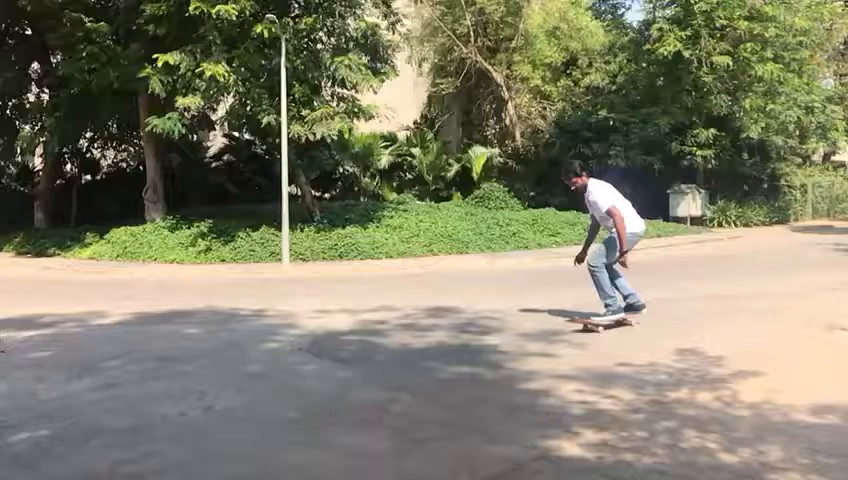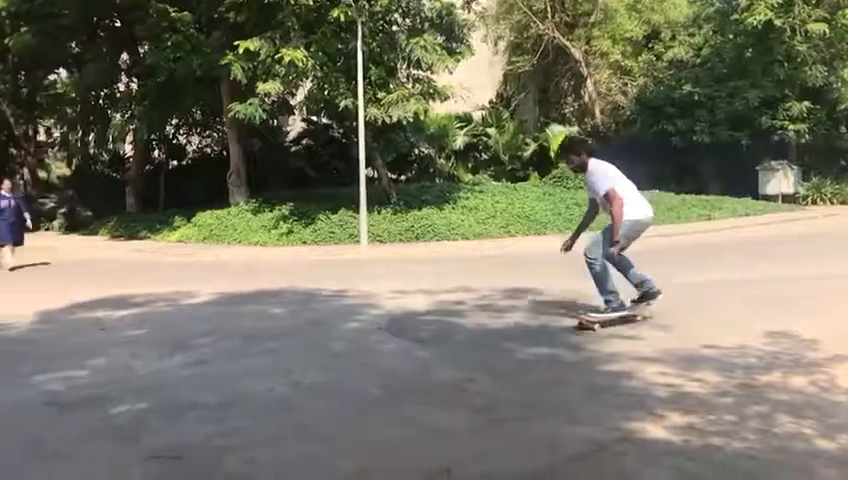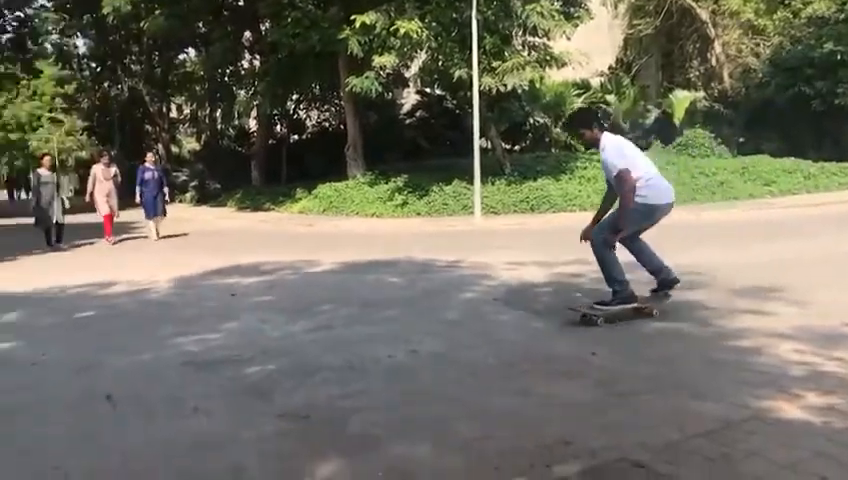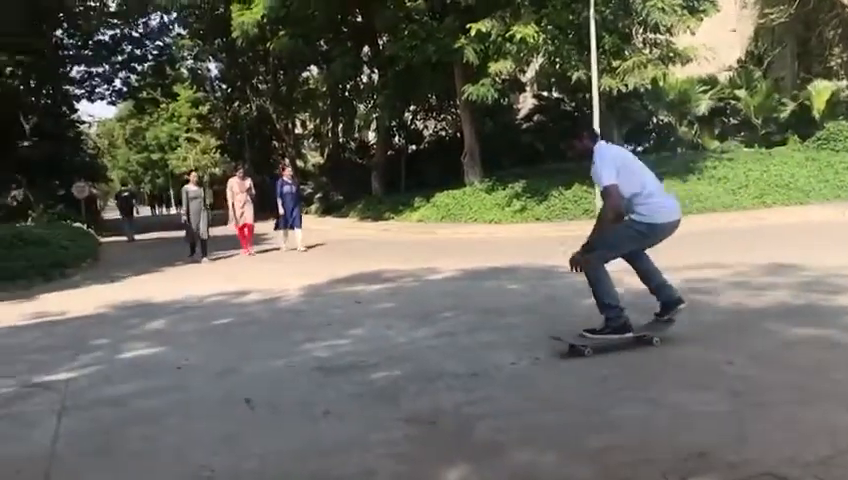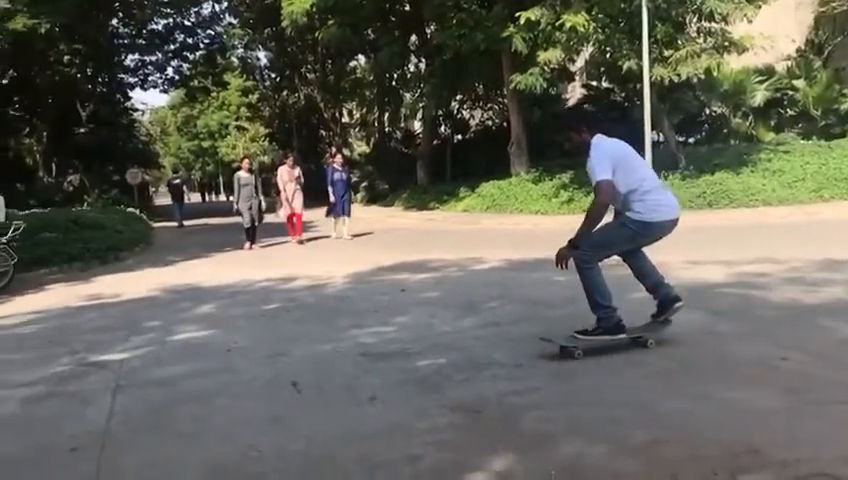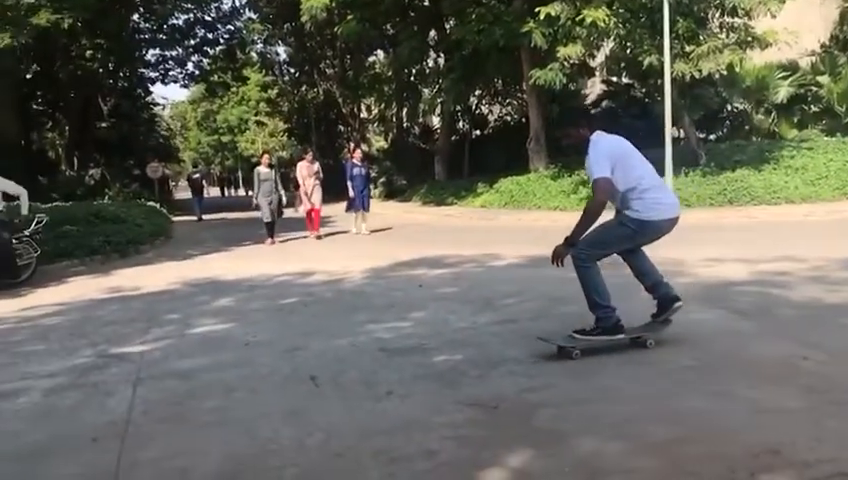
dt=0.4s
person 1, frame 1
left shoulder: (597, 192)
right shoulder: (589, 193)
left elbow: (618, 218)
right elbow: (595, 224)
left wrist: (624, 251)
right wrist: (584, 250)
left hip: (630, 229)
right hip: (630, 229)
left knee: (595, 263)
right knee: (604, 264)
left ankle: (613, 308)
right ankle: (634, 302)
person 1, frame 2
left shoulder: (596, 173)
right shoulder: (592, 174)
left elbow: (616, 203)
right elbow: (592, 210)
left wrist: (615, 241)
right wrist: (574, 237)
left hip: (633, 216)
right hip: (641, 215)
left knee: (592, 254)
right knee: (610, 253)
left ankle: (613, 304)
right ankle: (648, 288)
person 1, frame 3
left shoulder: (609, 150)
right shoulder: (611, 144)
left elbow: (627, 186)
right elbow: (613, 190)
left wrist: (617, 228)
right wrist: (594, 222)
left hip: (650, 200)
right hip: (663, 197)
left knee: (599, 237)
right knee: (627, 235)
left ankle: (622, 294)
right ankle: (665, 277)
person 1, frame 4
left shoulder: (601, 160)
right shoulder: (611, 152)
left elbow: (612, 205)
left wrist: (586, 249)
right wrist: (615, 239)
left hip: (651, 219)
right hip: (670, 215)
left knee: (591, 259)
right knee: (628, 247)
left ankle: (616, 322)
right ankle: (669, 298)
person 1, frame 5
left shoulder: (597, 154)
right shoulder: (611, 145)
left elbow: (602, 201)
left wrist: (573, 245)
right wrist: (613, 237)
left hip: (648, 216)
right hip: (669, 212)
left knee: (584, 255)
right knee: (625, 245)
left ankle: (609, 323)
right ankle: (666, 297)
person 1, frame 6
left shoulder: (597, 151)
right shoulder: (611, 141)
left elbow: (599, 199)
left wrist: (569, 242)
right wrist: (616, 230)
left hip: (647, 215)
right hip: (669, 210)
left knee: (582, 254)
right knee: (625, 243)
left ankle: (608, 323)
right ankle: (665, 296)
